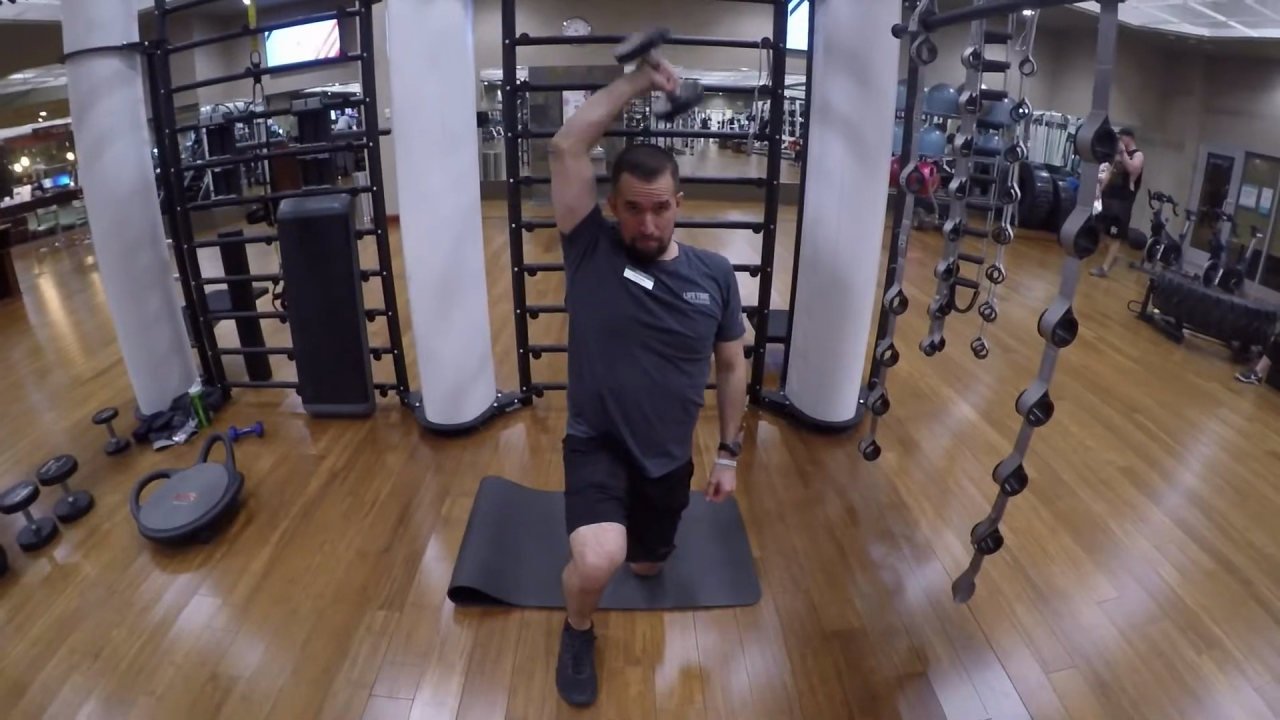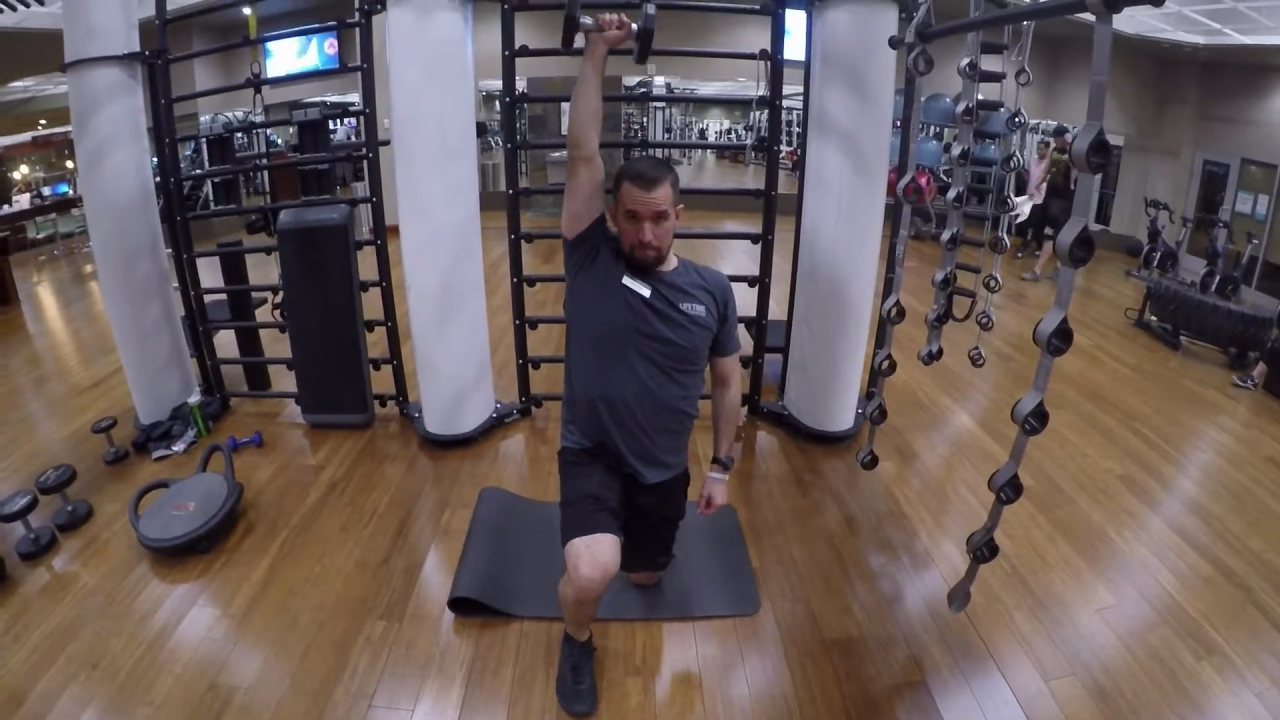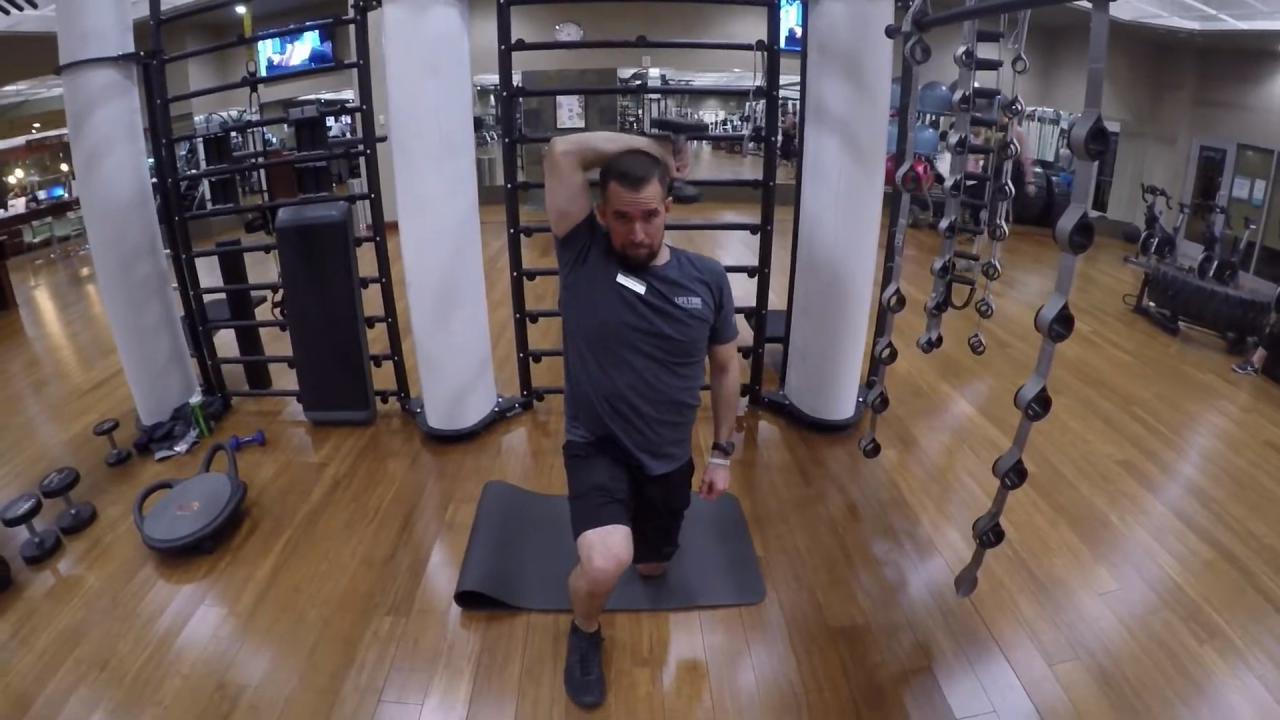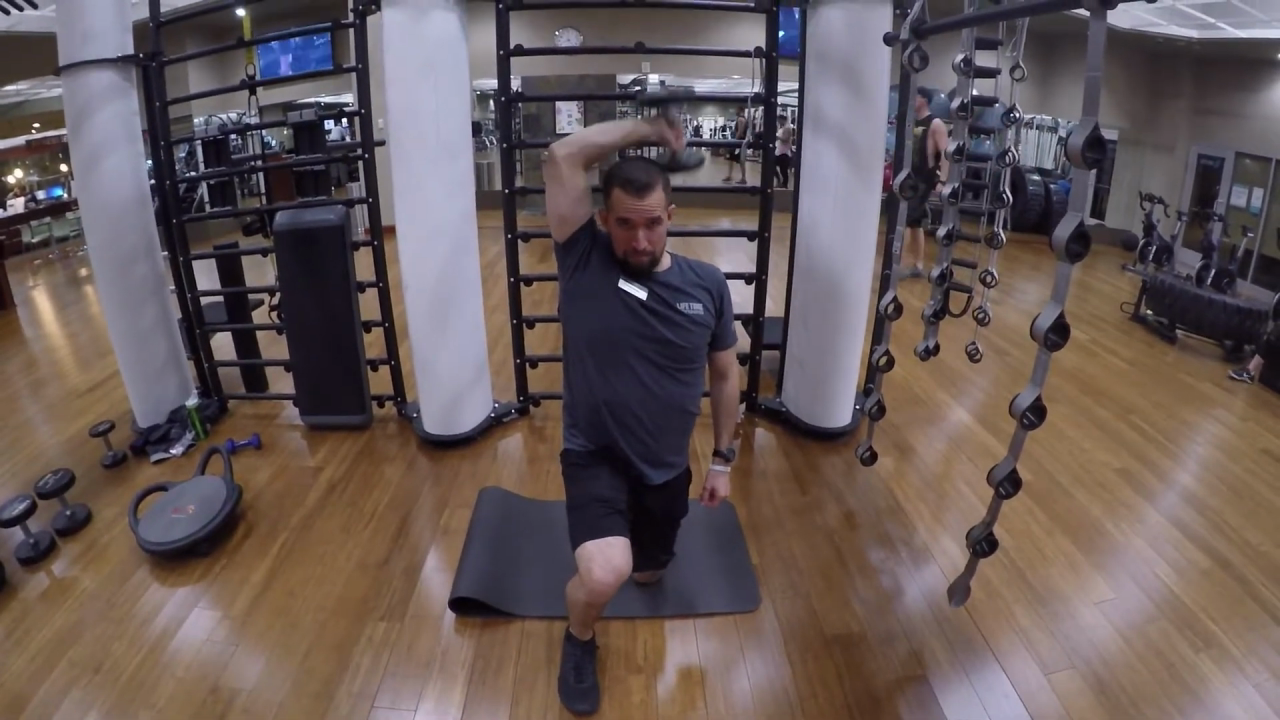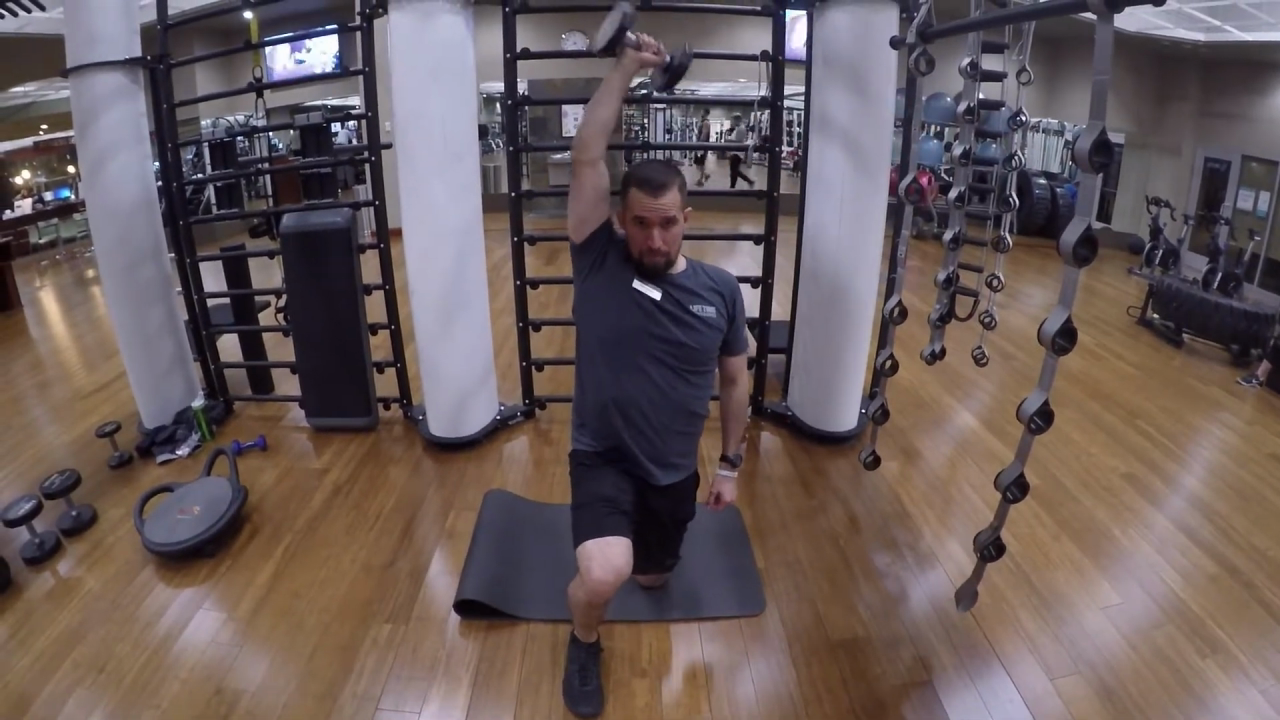
dt=1s
person 1, frame 1
left shoulder: (713, 274)
right shoulder: (591, 252)
left elbow: (731, 368)
right elbow: (566, 151)
left wrist: (728, 454)
right wrist: (637, 82)
left hip: (669, 457)
right hip: (596, 444)
left knee: (647, 565)
right knee: (597, 563)
left ankle: (641, 524)
right ankle: (577, 630)
person 1, frame 2
left shoulder: (710, 290)
right shoulder: (590, 262)
left elbow: (727, 382)
right elbow: (582, 156)
left wrist: (721, 466)
right wrist: (596, 51)
left hip: (665, 468)
right hip: (591, 455)
left knee: (646, 575)
right knee: (590, 574)
left ankle: (635, 534)
right ankle: (576, 643)
person 1, frame 3
left shoulder: (707, 278)
right shoulder: (583, 255)
left elbow: (725, 368)
right elbow: (562, 152)
left wrist: (722, 453)
right wrist: (649, 147)
left hip: (669, 457)
right hip: (596, 448)
left knee: (651, 566)
right knee: (605, 565)
left ankle: (642, 528)
right ankle: (584, 632)
person 1, frame 4
left shoulder: (706, 283)
right shoulder: (584, 262)
left elbow: (725, 376)
right elbow: (561, 159)
left wrist: (722, 458)
right wrist: (646, 130)
left hip: (667, 466)
right hip: (594, 457)
left knee: (648, 573)
right knee: (605, 575)
left ankle: (640, 537)
right ankle: (579, 639)
person 1, frame 5
left shoulder: (719, 290)
right shoulder: (599, 264)
left elbow: (735, 381)
right elbow: (585, 157)
left wrist: (729, 465)
right wrist: (626, 69)
left hip: (674, 469)
right hip: (603, 458)
left knee: (651, 577)
right knee: (603, 575)
left ankle: (644, 537)
right ankle: (583, 642)
